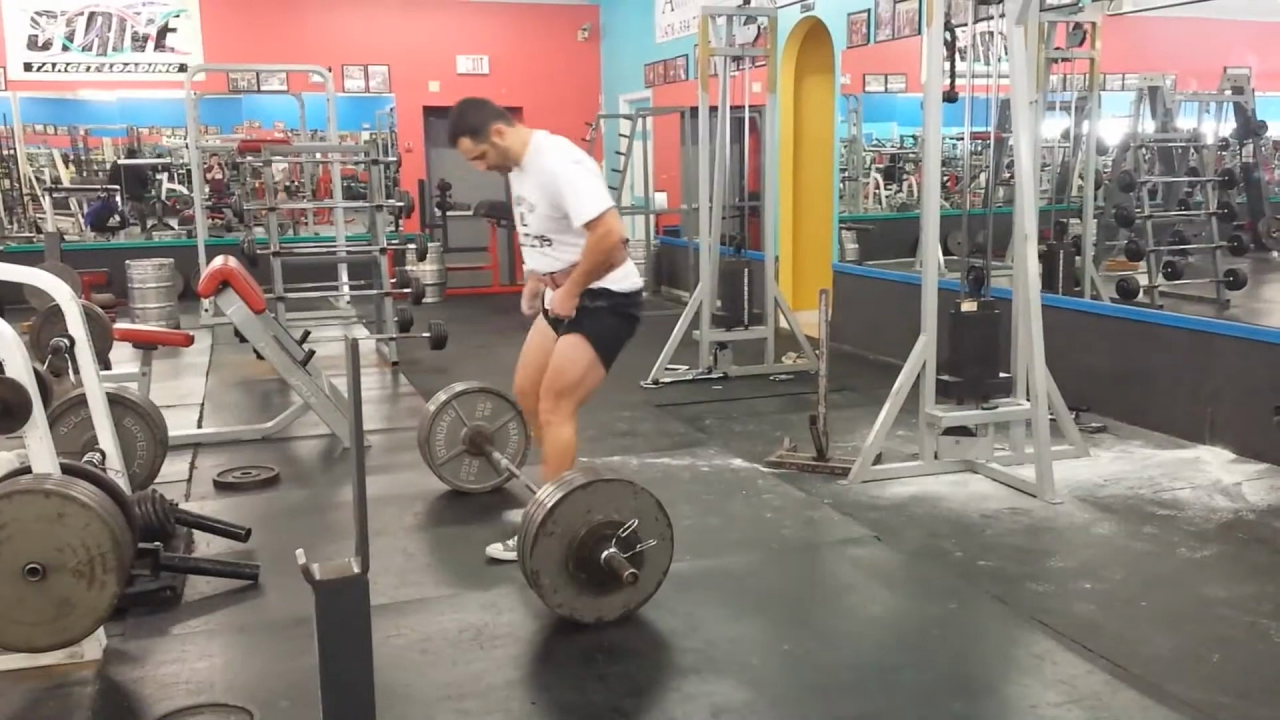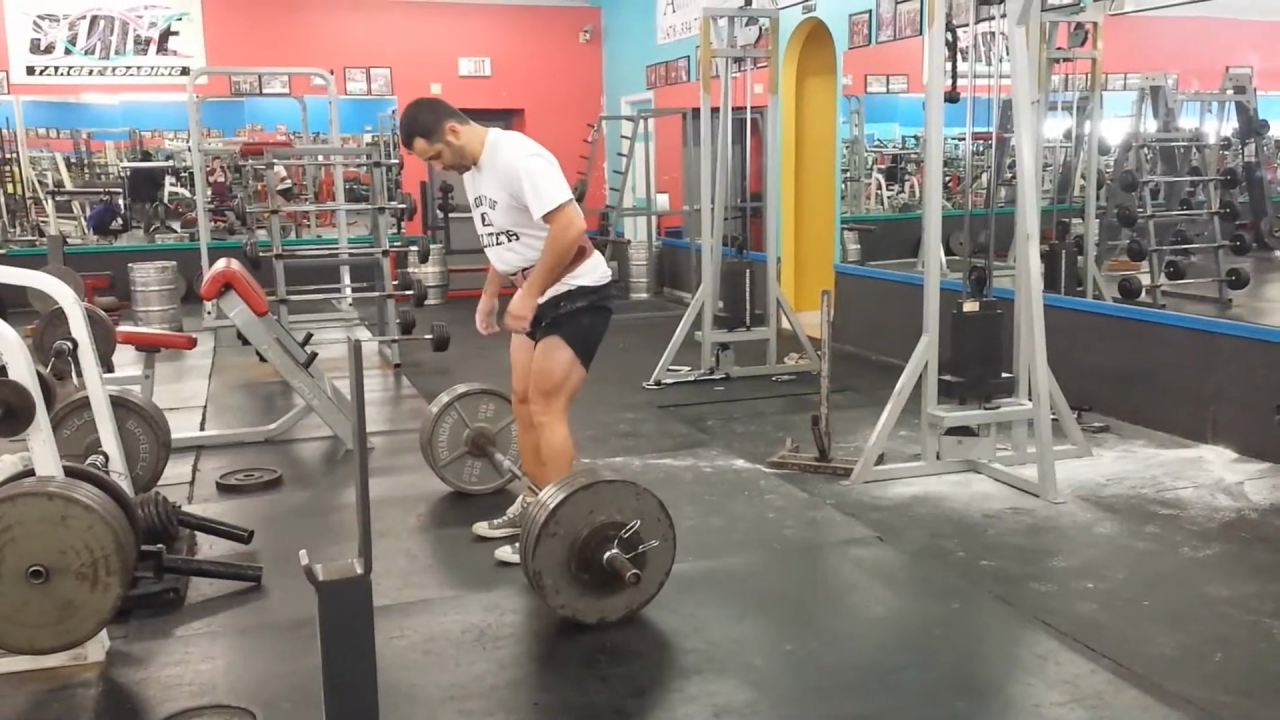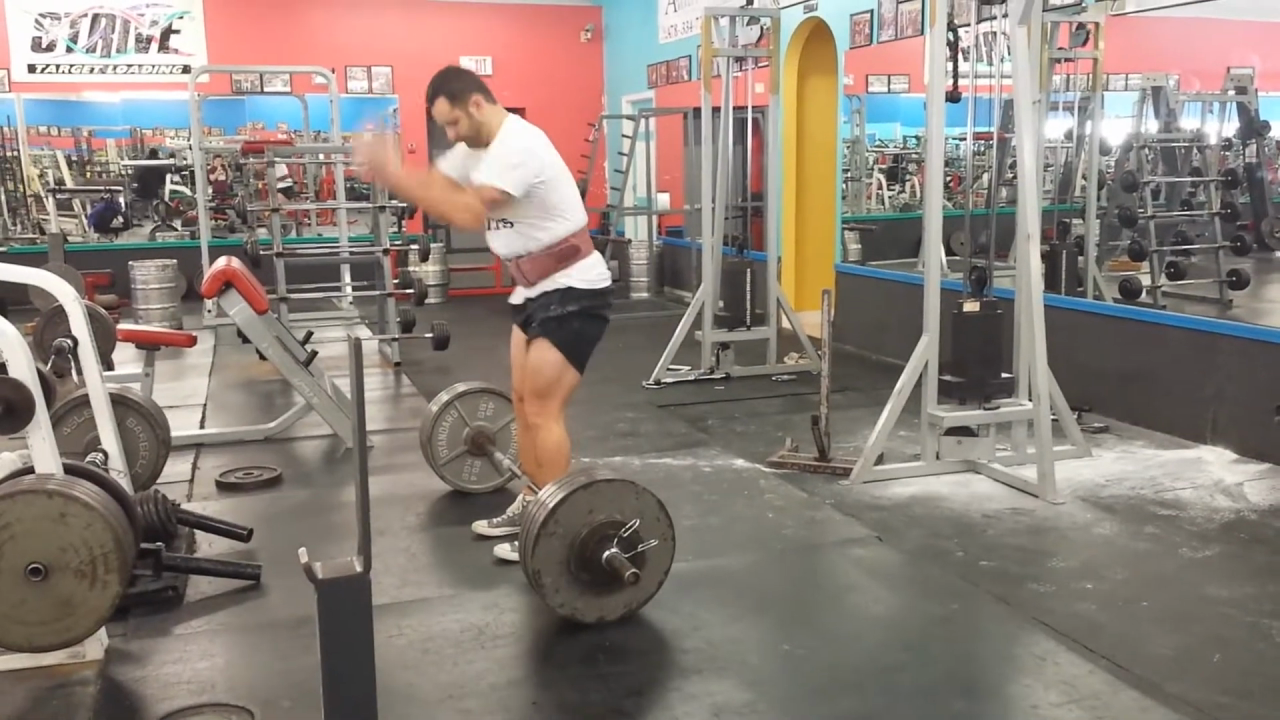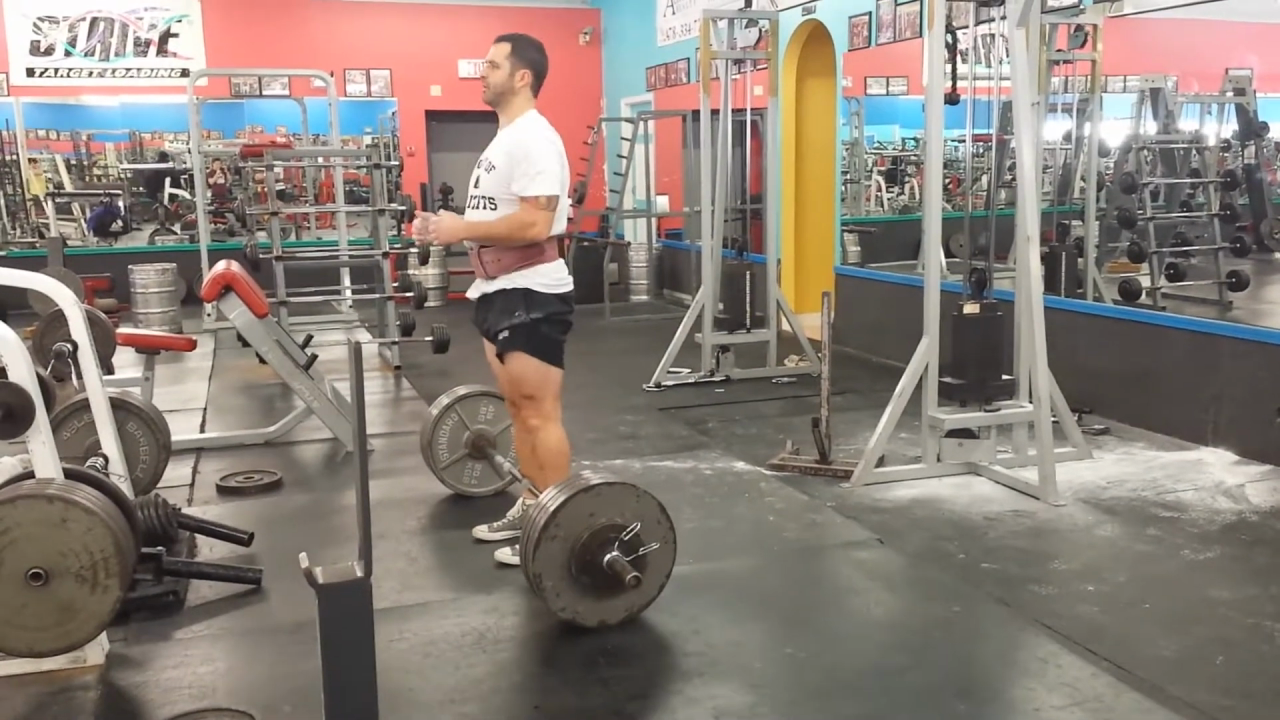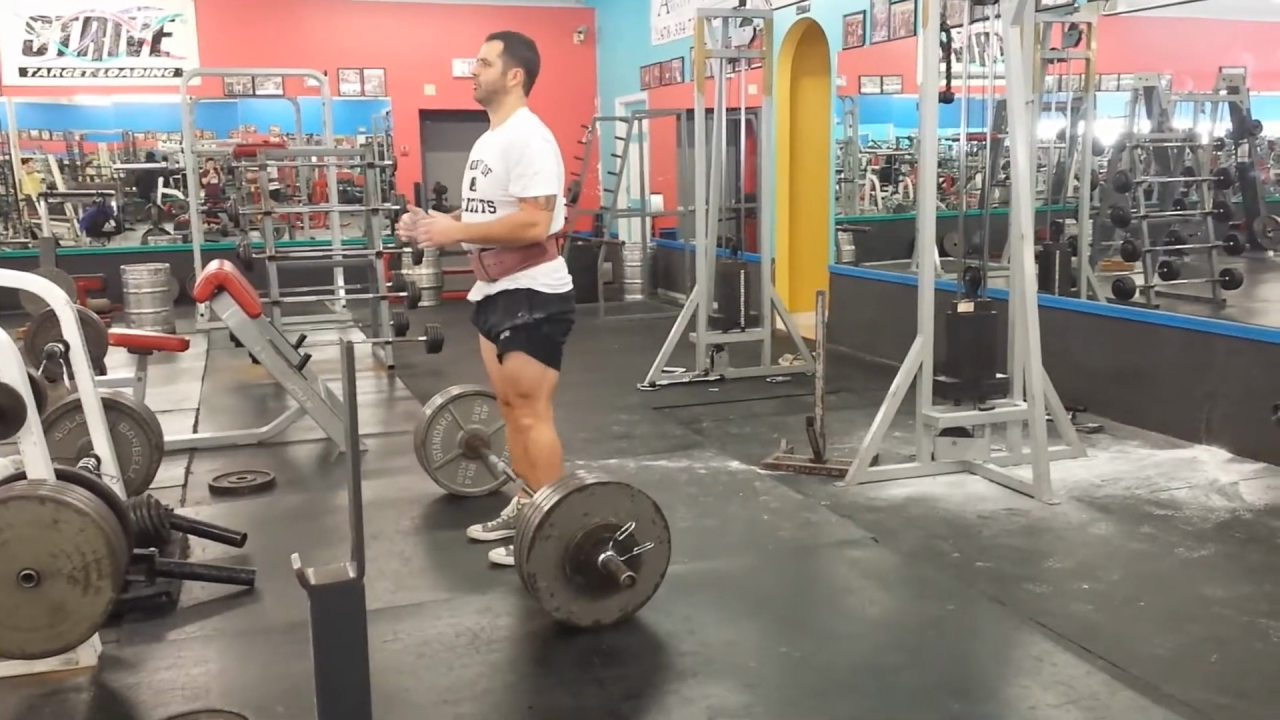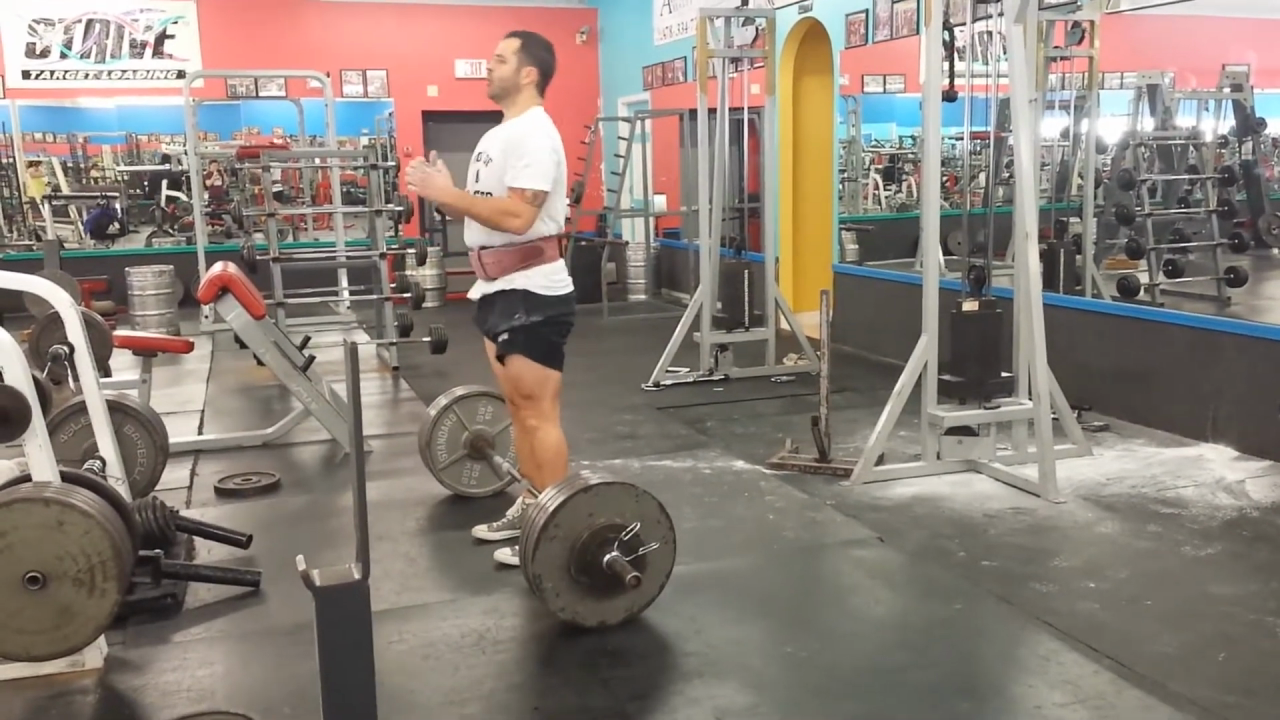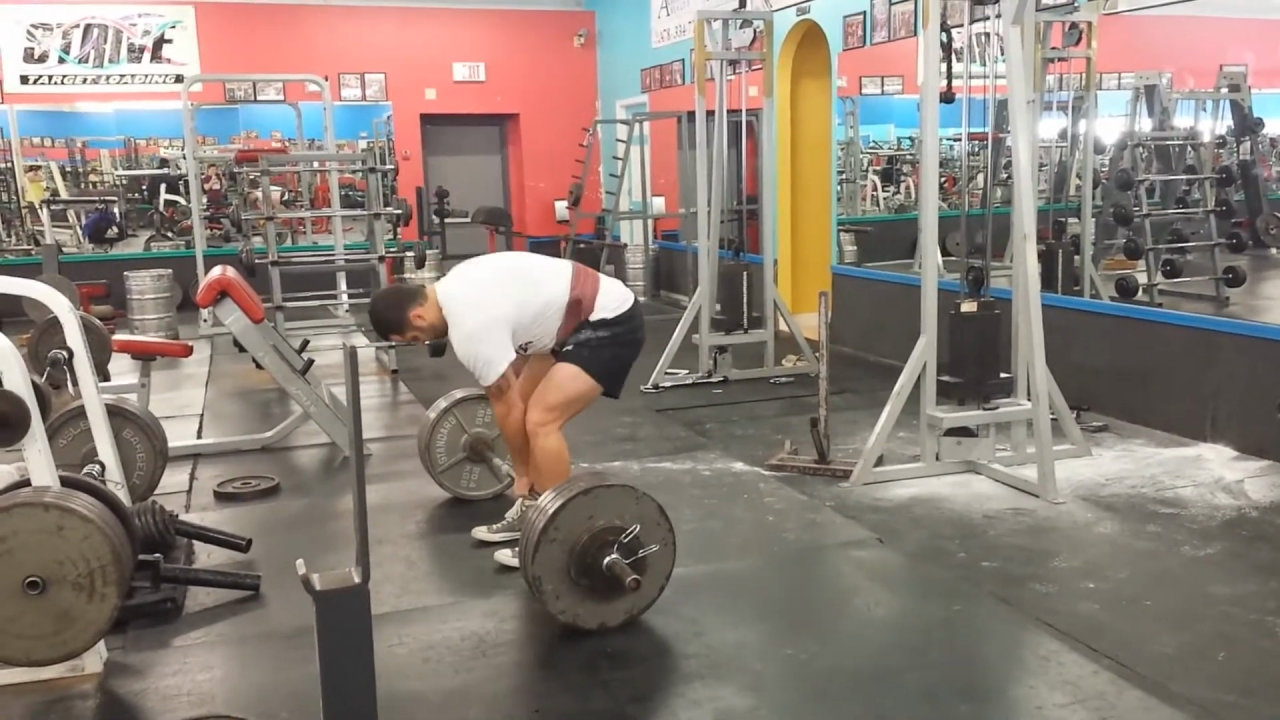
dt=0.7s
person 1, frame 1
left shoulder: (559, 163)
right shoulder: (520, 165)
left elbow: (610, 233)
left wrist: (570, 290)
right wrist: (535, 278)
left hip: (605, 298)
right hip: (567, 296)
left knee: (554, 405)
right knee: (526, 393)
person 1, frame 2
left shoulder: (517, 158)
right shoulder: (473, 169)
left elbow: (570, 226)
left wrist: (529, 295)
right wrist: (490, 294)
left hip: (575, 293)
right hip: (536, 295)
left knee: (546, 408)
right knee: (523, 403)
right ankle: (533, 505)
person 1, frame 3
left shoulder: (516, 146)
right shoulder: (478, 150)
left elbow: (466, 213)
right elbow: (433, 185)
left wrist: (395, 171)
right wrist: (385, 160)
left hip: (572, 291)
right hip: (538, 292)
left knee: (541, 412)
right knee: (525, 405)
right ankle: (530, 506)
person 1, frame 4
left shoulder: (533, 138)
right shoulder: (507, 138)
left elbow: (534, 223)
left wrist: (461, 229)
right wrist: (451, 224)
left hip: (531, 295)
right hip: (500, 292)
left knee: (540, 415)
right knee: (520, 411)
right ankle: (532, 508)
person 1, frame 5
left shoulder: (528, 138)
right shoulder: (489, 140)
left elbow: (533, 223)
left wrist: (455, 232)
right wrist: (440, 220)
left hip: (532, 295)
right hip: (496, 292)
left knee: (532, 415)
right knee: (512, 409)
right ankle: (525, 508)
person 1, frame 6
left shoulder: (533, 135)
right shoulder: (502, 133)
left elbow: (516, 216)
left wrist: (446, 194)
right wrist: (441, 188)
left hip: (532, 295)
right hip: (501, 291)
left knee: (538, 416)
right knee: (519, 409)
right ankle: (531, 508)
person 1, frame 7
left shoulder: (468, 328)
right shoulder: (452, 290)
left elbow: (507, 406)
left wrist: (522, 472)
left hip: (610, 323)
right hip: (590, 314)
left knee: (542, 419)
right knee: (529, 406)
right ankle: (531, 512)
